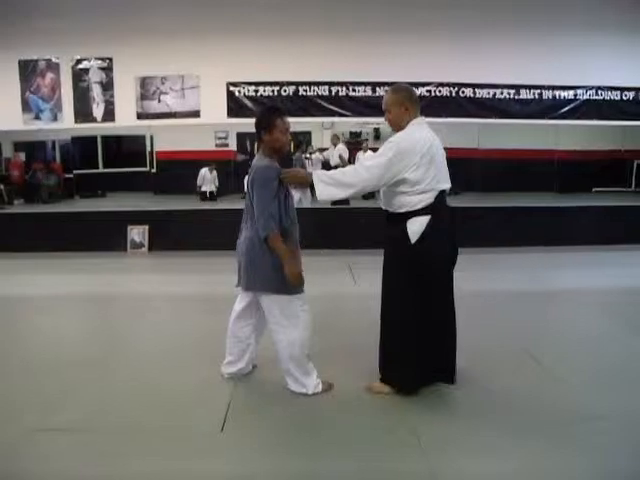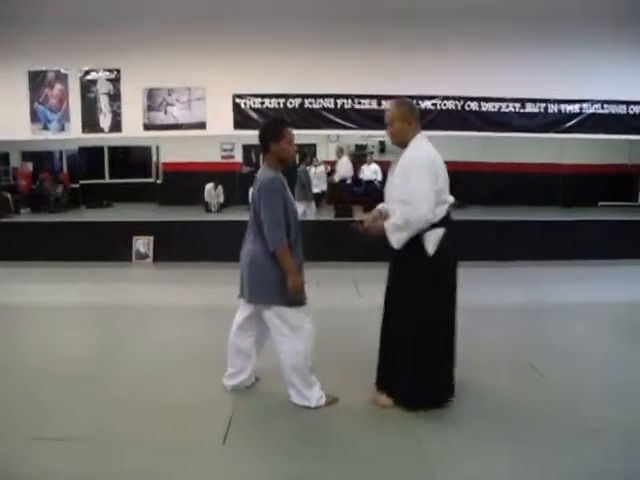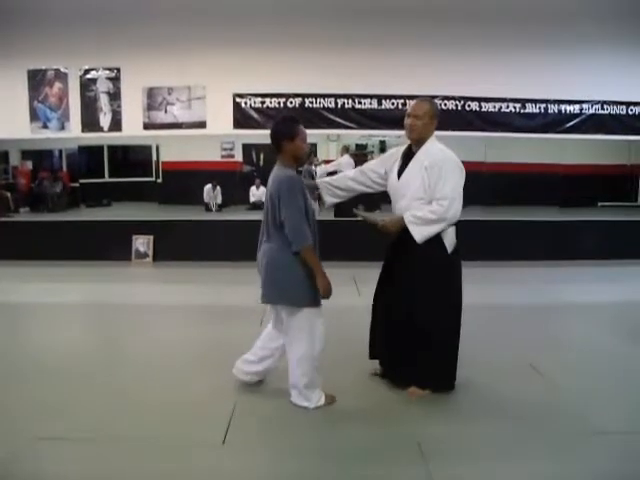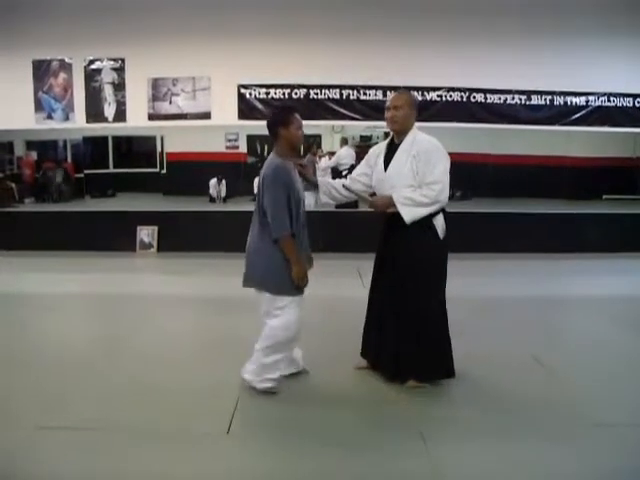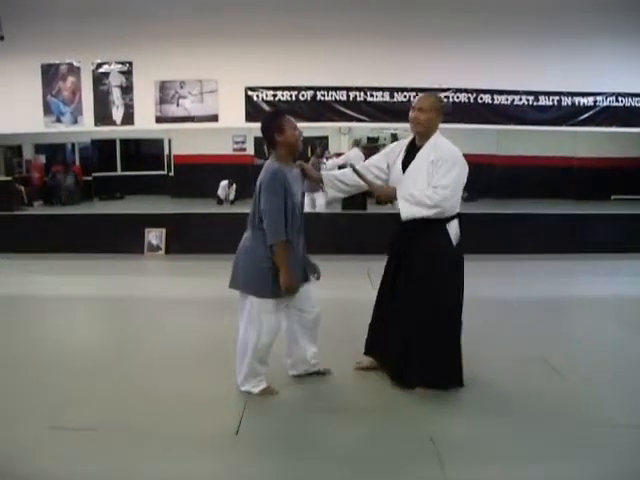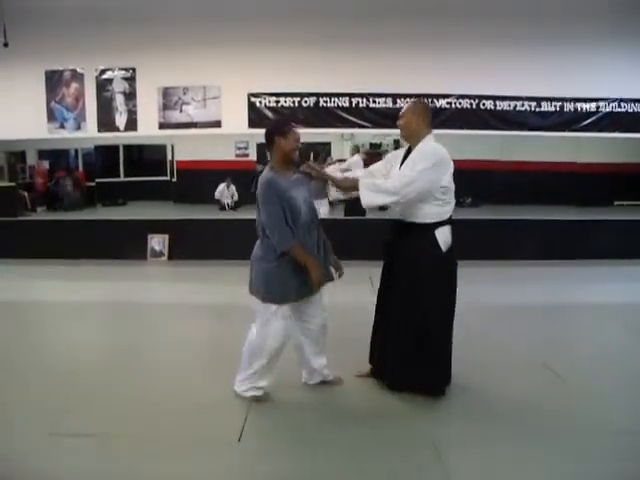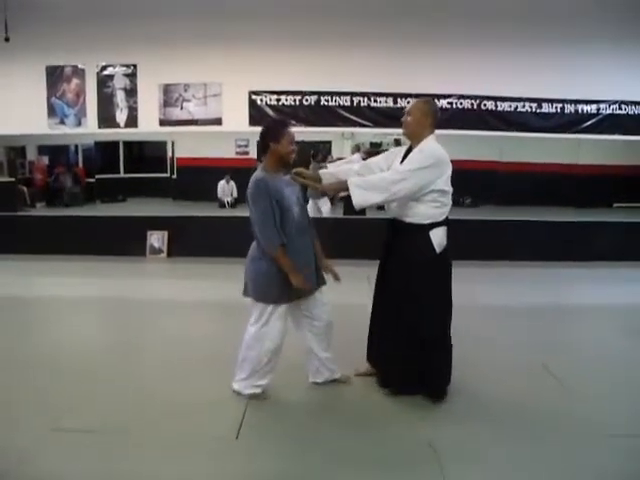
dt=0.7s
person 1, frame 1
left shoulder: (406, 143)
right shoulder: (425, 137)
left elbow: (365, 174)
left wrist: (310, 177)
left hip: (416, 232)
right hip: (432, 227)
left knee: (406, 305)
right knee: (430, 302)
left ankle: (401, 376)
right ankle: (434, 367)
person 1, frame 2
left shoulder: (418, 158)
right shoulder: (416, 154)
left elbow: (418, 212)
right elbow: (402, 200)
left wrist: (385, 227)
right wrist: (379, 213)
left hip: (424, 246)
right hip: (420, 243)
left knee: (415, 319)
right knee: (417, 316)
left ankle: (406, 389)
right ankle: (422, 383)
person 1, frame 3
left shoulder: (444, 160)
right shoulder: (397, 156)
left elbow: (448, 209)
right elbow: (361, 177)
left wrist: (403, 221)
right wrist: (319, 185)
left hip: (434, 246)
right hip: (407, 241)
left knee: (430, 314)
right knee: (391, 301)
left ankle: (430, 376)
right ankle: (393, 364)
person 1, frame 4
left shoulder: (428, 147)
right shoulder: (379, 152)
left elbow: (437, 192)
right elbow: (354, 184)
left wrist: (393, 200)
right wrist: (316, 181)
left hip: (423, 234)
right hip: (394, 230)
left knee: (421, 303)
right knee: (386, 296)
left ankle: (426, 368)
right ankle: (383, 357)
person 1, frame 5
left shoulder: (449, 154)
right shoulder: (398, 150)
left elbow: (440, 199)
right elbow: (363, 173)
left wrist: (396, 193)
right wrist: (319, 177)
left hip: (437, 239)
right hip: (409, 233)
left knee: (435, 308)
right knee: (394, 296)
left ankle: (437, 373)
right ankle: (384, 355)
person 1, frame 6
left shoulder: (435, 155)
right shoulder: (401, 156)
left elbow: (401, 188)
right elbow: (372, 174)
left wrist: (356, 184)
right wrist: (329, 177)
left hip: (429, 243)
right hip: (405, 237)
left knee: (428, 313)
right knee: (393, 303)
left ankle: (430, 377)
right ankle: (387, 364)
person 1, frame 7
left shoulder: (433, 156)
right shoulder: (402, 153)
left elbow: (392, 183)
right elbow: (366, 169)
left wrist: (342, 186)
right wrist: (319, 176)
left hip: (425, 242)
right hip: (402, 236)
left knee: (425, 313)
right knee: (391, 302)
left ankle: (429, 379)
right ankle: (386, 363)
person 2, frame 1
left shoulder: (264, 166)
right shoulder: (267, 170)
right elbow: (266, 224)
left wrist: (288, 255)
right wrist: (288, 260)
left hip: (254, 254)
right hip: (267, 257)
left knee: (247, 311)
right knee: (293, 319)
left ankle: (235, 365)
right ankle: (304, 382)
person 2, frame 2
left shoulder: (265, 177)
right shoulder: (273, 181)
right elbow: (275, 236)
left wrist: (291, 269)
right wrist: (292, 274)
left hip: (255, 266)
right hip: (271, 270)
left knee: (248, 323)
right knee: (296, 331)
left ankle: (237, 377)
right ankle: (307, 394)
person 2, frame 3
left shoulder: (280, 175)
right shoulder: (290, 180)
right elbow: (299, 235)
left wrist: (313, 270)
right wrist: (320, 273)
left hip: (276, 264)
right hip: (290, 268)
left knee: (283, 325)
right knee: (306, 332)
left ankle: (250, 368)
right ankle: (307, 394)
person 2, frame 4
left shoulder: (288, 165)
right shoulder: (277, 169)
right elbow: (278, 225)
left wrist: (302, 255)
right wrist: (295, 263)
left hip: (284, 256)
right hip: (274, 258)
left knee: (288, 313)
right knee: (286, 318)
left ankle: (287, 363)
right ankle: (258, 373)
person 2, frame 5
left shoulder: (292, 170)
right shoulder: (274, 174)
right elbow: (273, 230)
left wrist: (302, 261)
right wrist: (284, 271)
left hip: (287, 257)
right hip: (264, 262)
left knee: (307, 311)
right knee: (259, 325)
left ankle: (303, 363)
right ankle: (251, 381)
person 2, frame 6
left shoulder: (299, 178)
right shoulder: (269, 183)
left elbow: (312, 222)
right elbow: (280, 236)
left wrist: (327, 255)
right wrist: (312, 266)
left hip: (306, 264)
right hip: (277, 269)
left knee: (313, 322)
right knee: (271, 331)
left ankle: (315, 372)
right ankle: (250, 384)
person 2, frame 7
left shoulder: (290, 179)
right shoulder: (260, 184)
left elbow: (305, 224)
right elbow: (269, 238)
left wrist: (321, 260)
right wrist: (291, 273)
left hip: (302, 266)
right hip: (273, 271)
left knee: (319, 320)
right knee: (267, 330)
left ankle: (324, 372)
right ankle: (247, 382)
